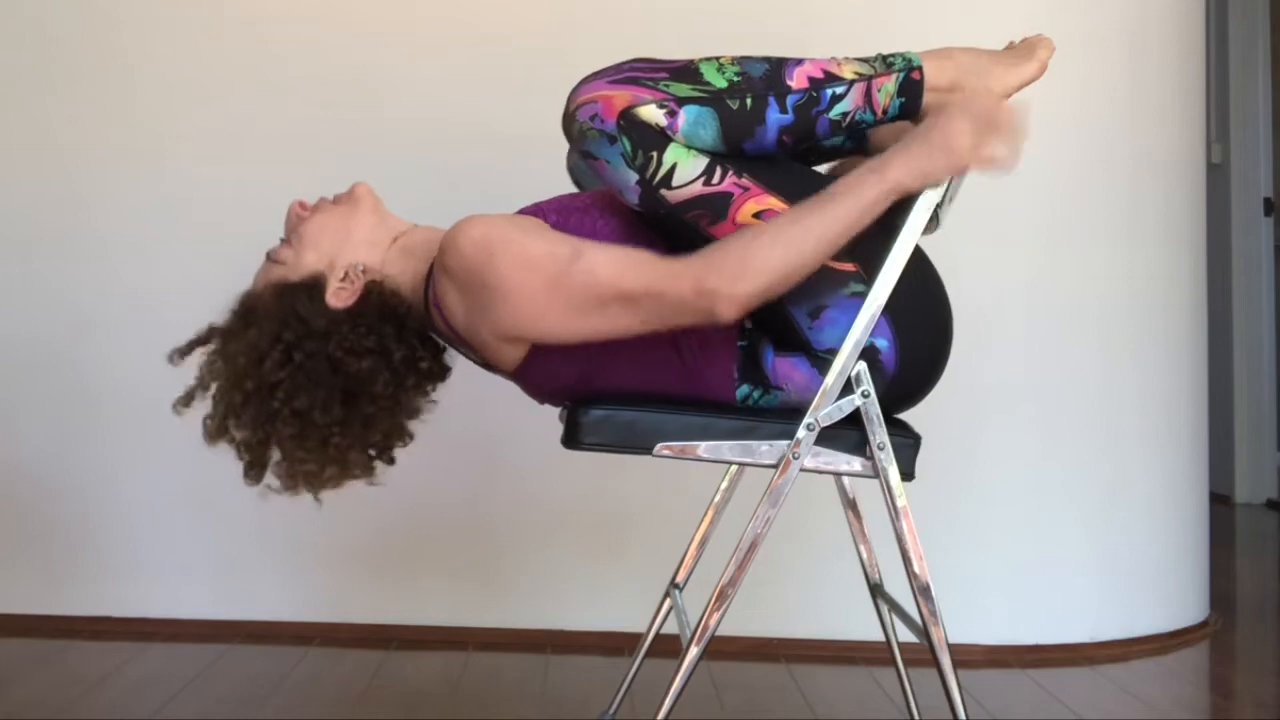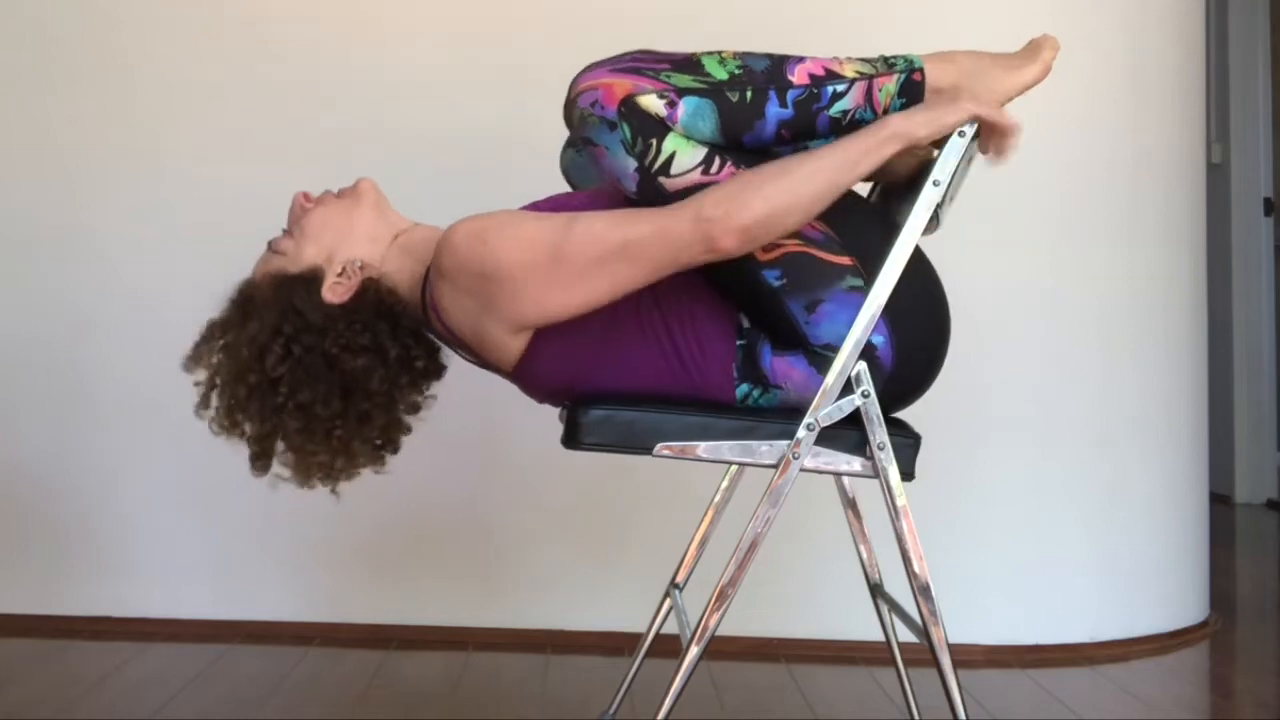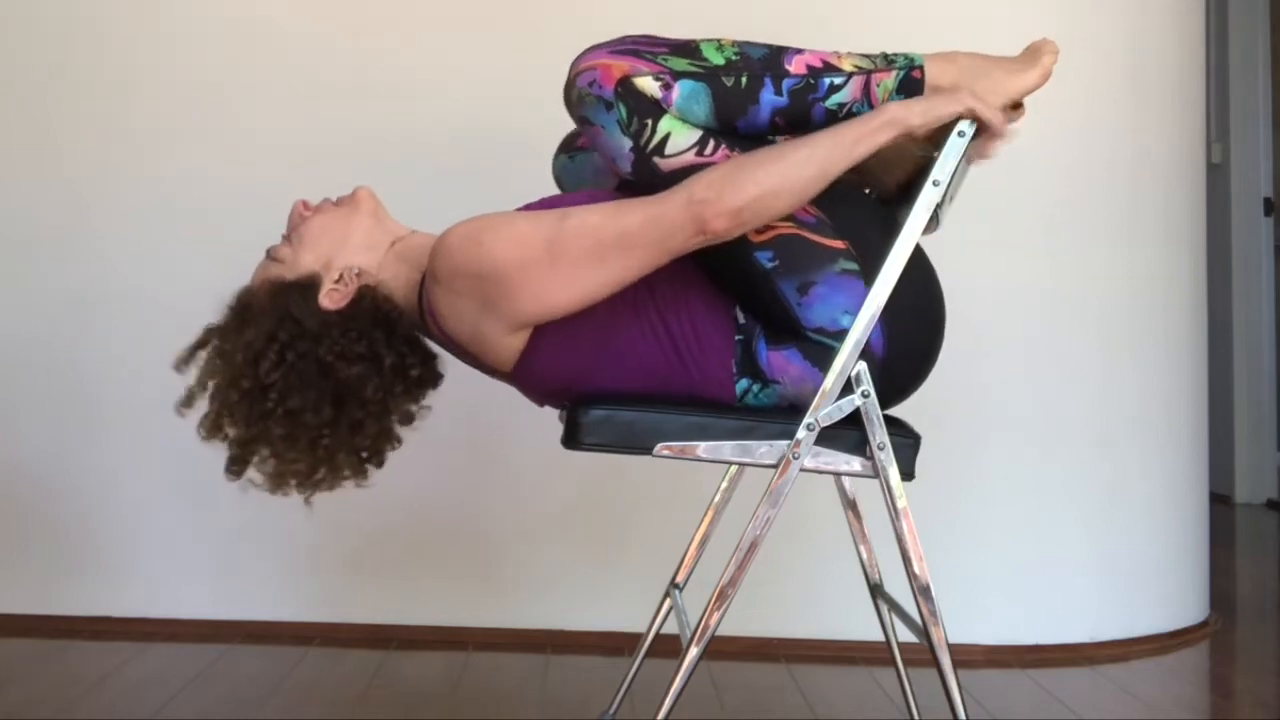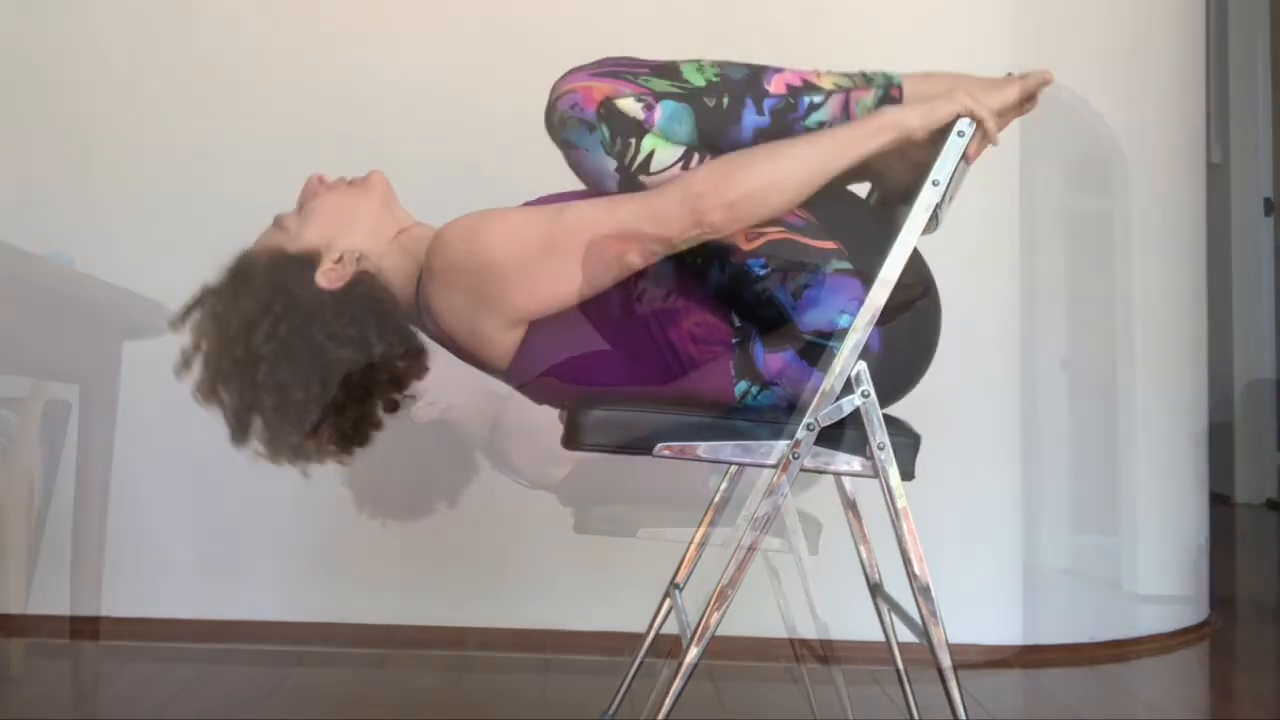
dt=0.5s
person 1, frame 1
left shoulder: (454, 281)
right shoulder: (476, 261)
right elbow: (714, 290)
right wrist: (894, 171)
left hip: (791, 351)
right hip: (837, 346)
left knee: (605, 147)
right knee: (615, 107)
left ankle: (906, 113)
right ankle: (933, 82)
person 1, frame 2
left shoulder: (460, 283)
right shoulder: (475, 262)
left elbow: (667, 227)
right elbow: (713, 227)
right wrist: (904, 128)
left hip: (773, 336)
right hip: (835, 347)
left knee: (599, 148)
right knee: (616, 93)
right ankle: (931, 85)
person 1, frame 3
left shoulder: (464, 291)
right shoulder: (474, 266)
left elbow: (669, 218)
right elbow: (706, 214)
right wrist: (904, 114)
left hip: (778, 342)
right hip: (831, 339)
left knee: (591, 154)
right knee: (616, 79)
right ankle: (930, 82)
person 1, frame 4
left shoulder: (459, 284)
right shoulder: (473, 258)
right elbow: (693, 206)
right wrist: (895, 122)
left hip: (787, 347)
right hip: (824, 350)
right knee: (598, 102)
right ankle: (904, 109)
